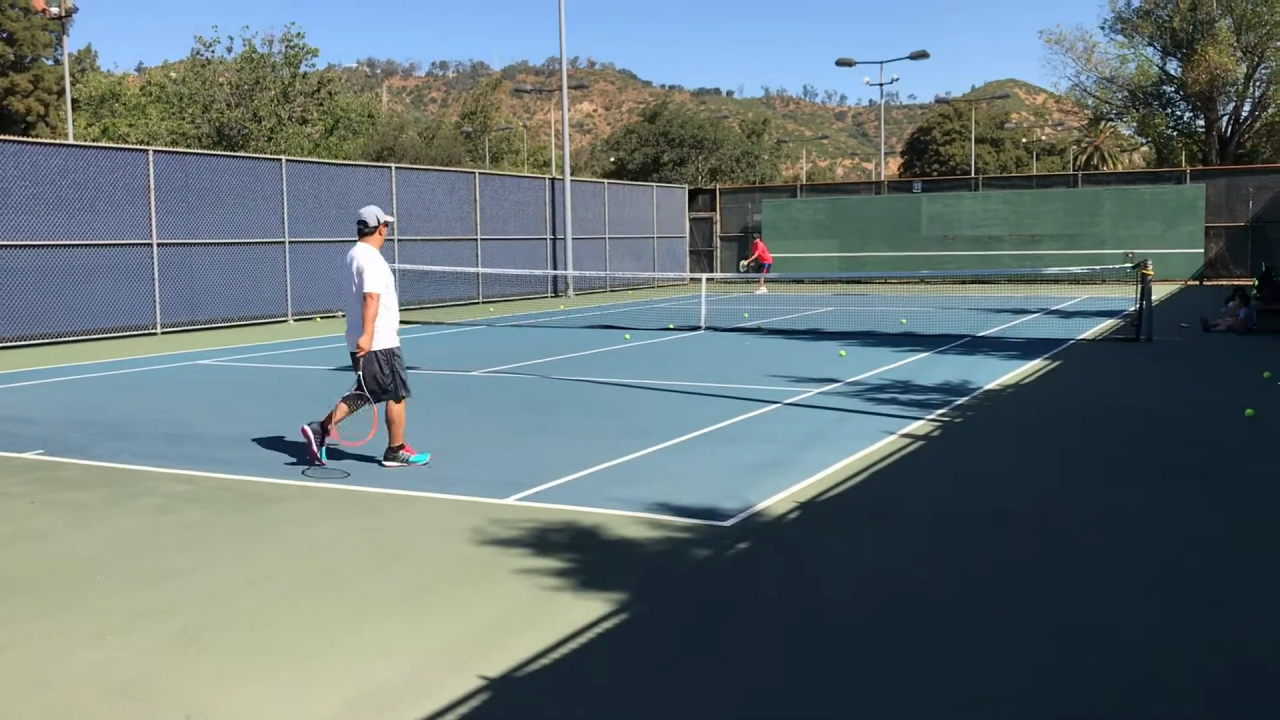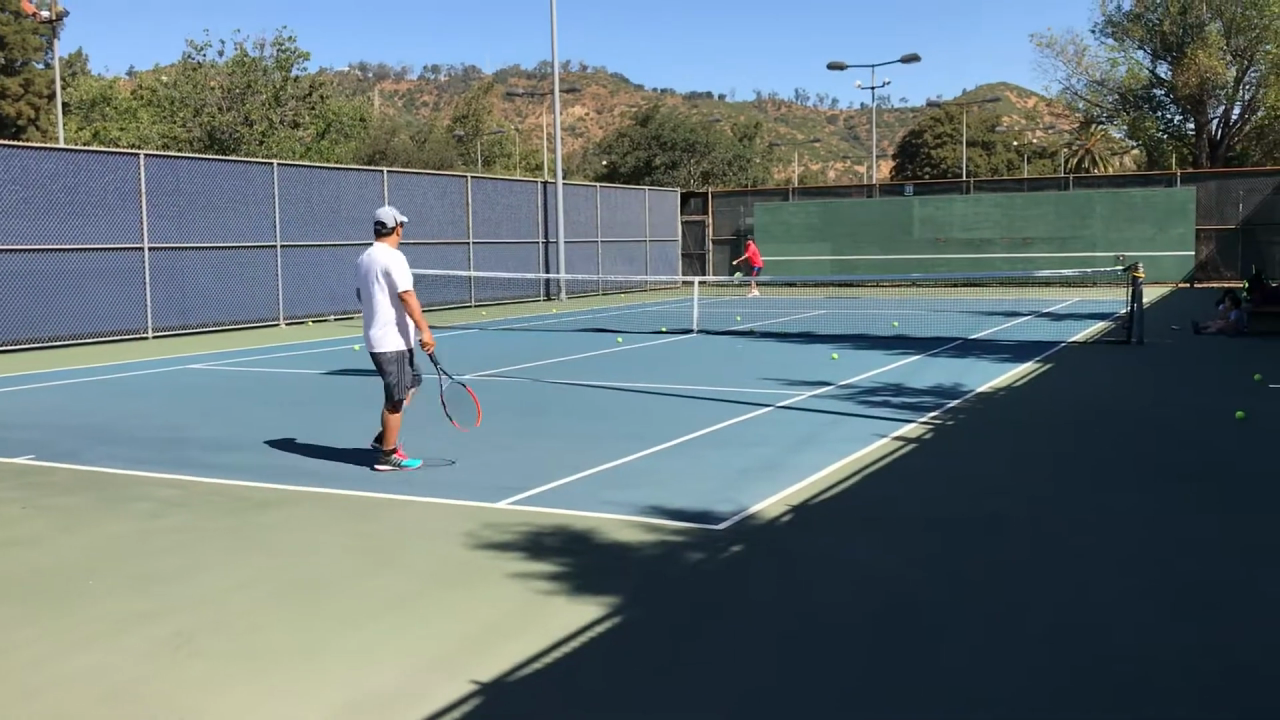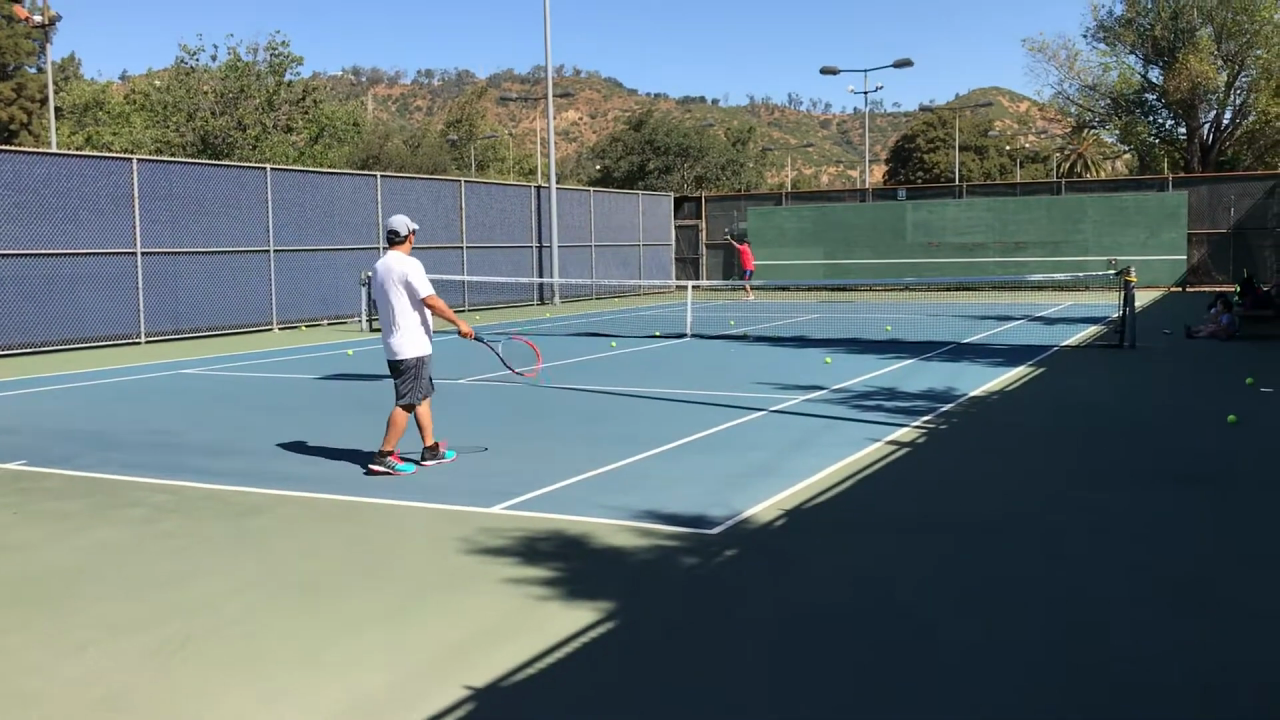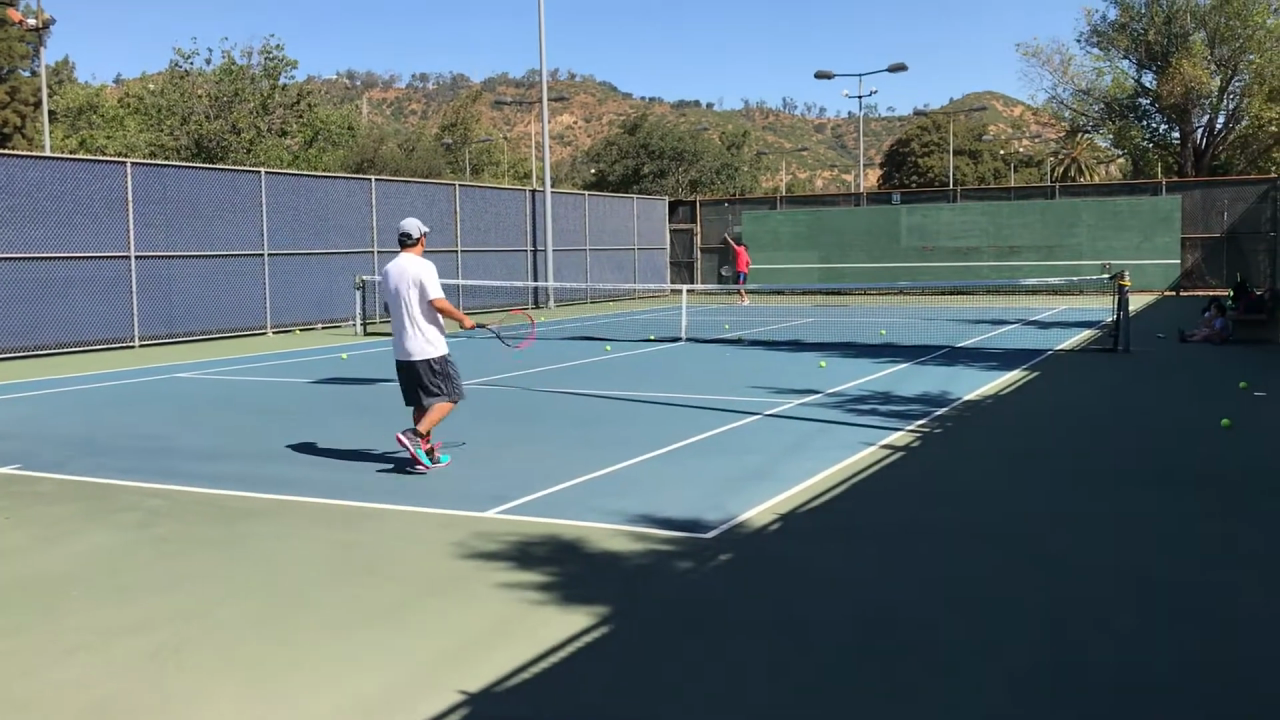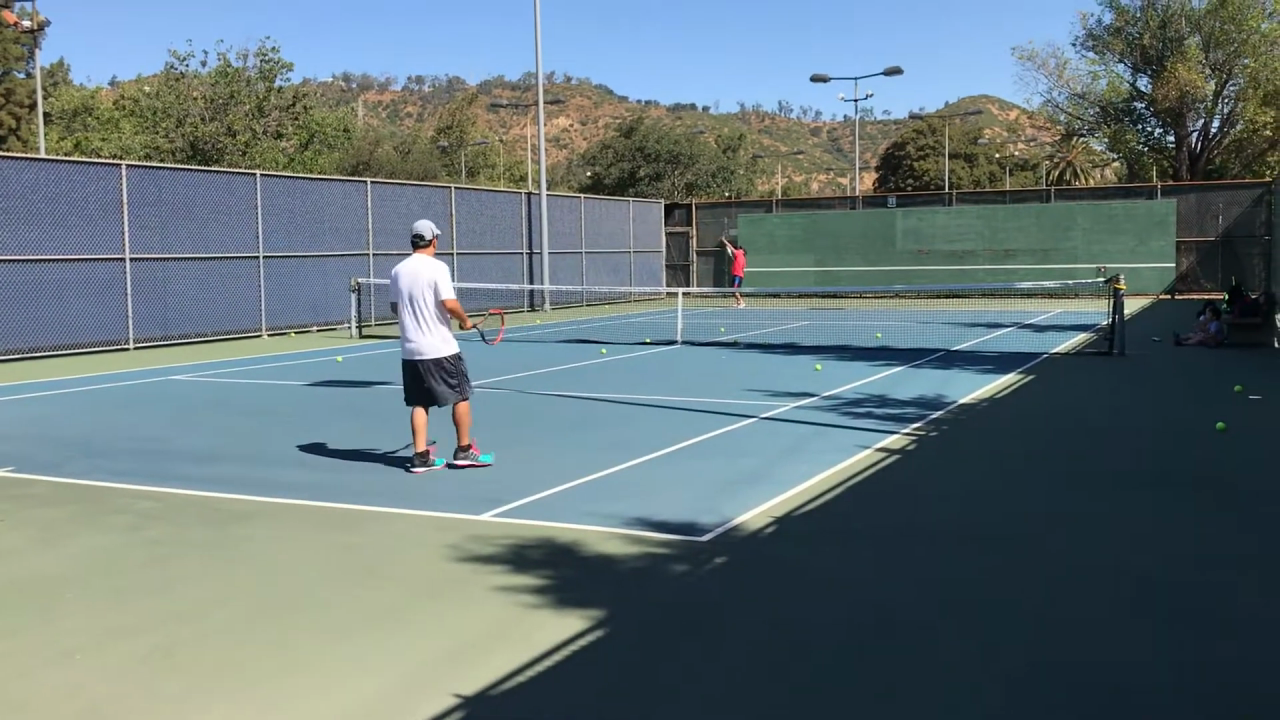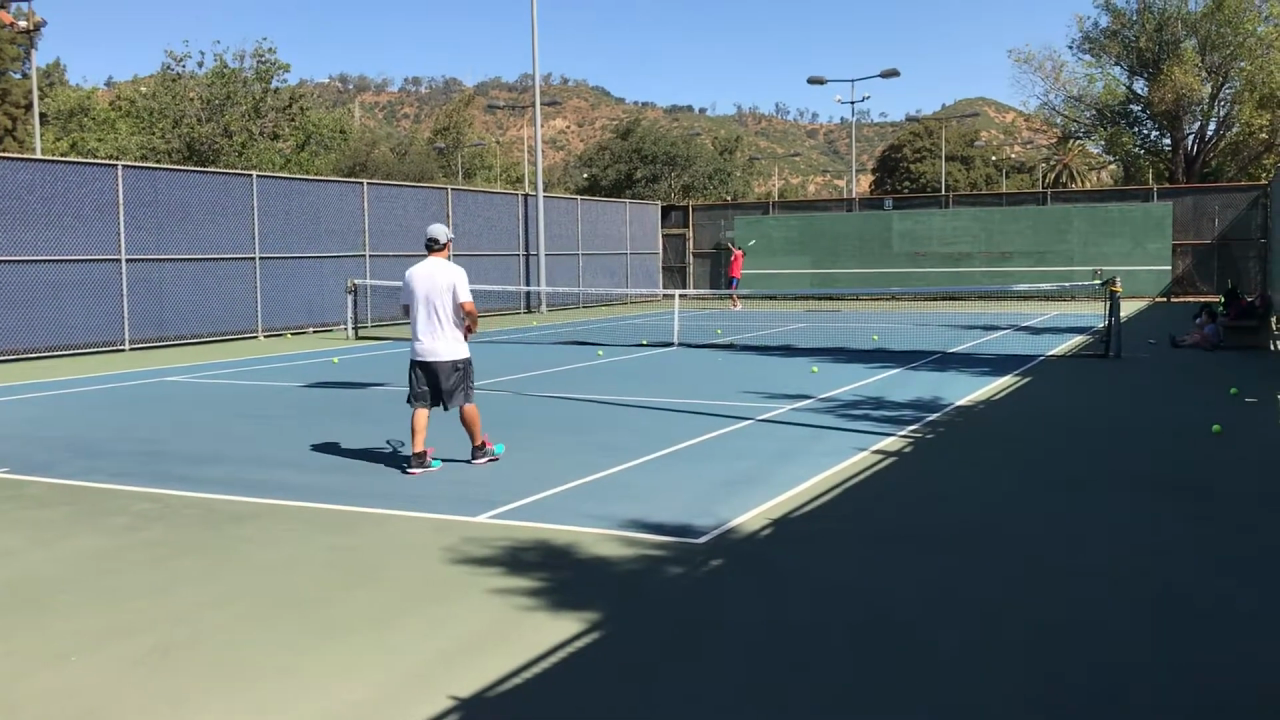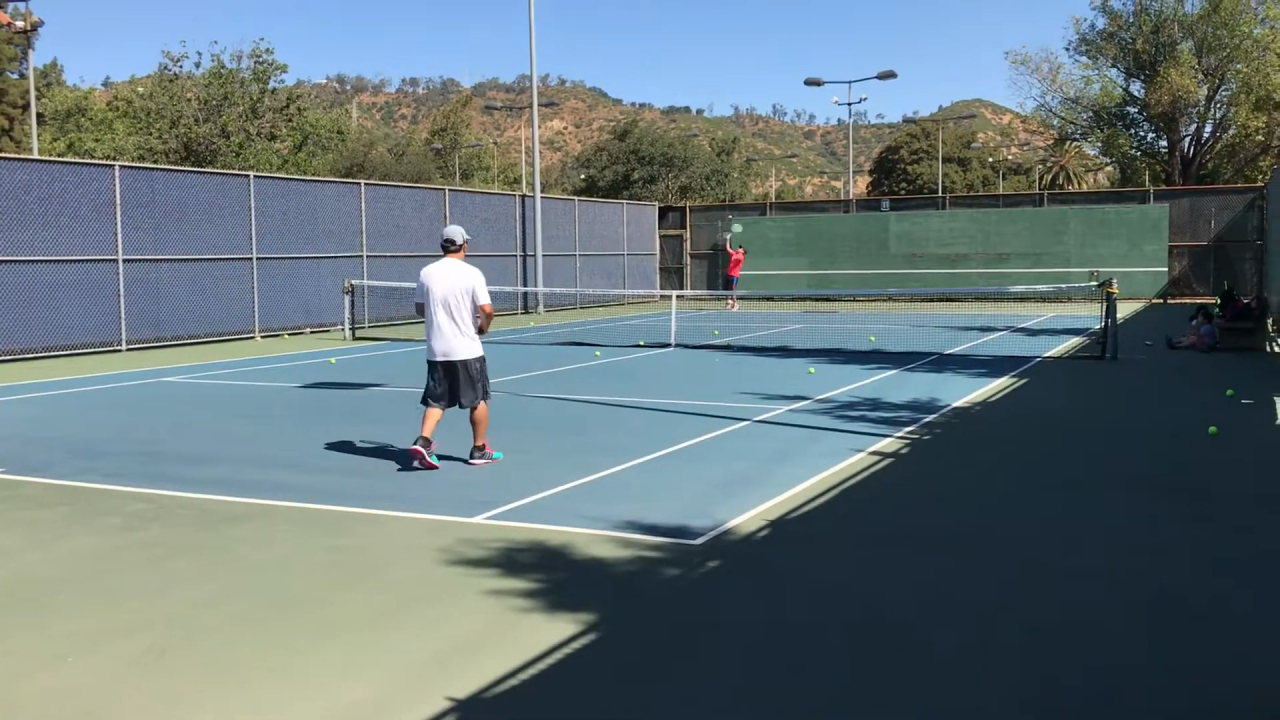
dt=0.2s
person 1, frame 1
left shoulder: (354, 254)
right shoulder: (372, 258)
right elbow: (371, 298)
right wrist: (368, 334)
left hip: (363, 341)
right hip: (380, 342)
left knee: (363, 394)
right knee: (397, 394)
left ankle: (320, 429)
right ankle: (396, 451)
person 1, frame 2
left shoulder: (365, 257)
right shoulder: (393, 257)
left elbow: (361, 295)
right elbow: (408, 297)
right wrist: (425, 330)
left hip: (377, 338)
right hip: (394, 341)
left knee: (407, 387)
right knee: (396, 397)
left ankle: (385, 438)
right ankle: (388, 454)
person 1, frame 3
left shoulder: (378, 267)
right shoulder: (409, 265)
right elbow: (431, 301)
right wrist: (459, 323)
left hip: (395, 345)
right hip: (413, 347)
left knee: (423, 396)
right knee: (407, 402)
left ankle: (431, 449)
right ankle: (385, 456)
person 1, frame 4
left shoulder: (388, 270)
right shoulder: (423, 266)
right elbow: (439, 303)
right wrist: (463, 319)
left hip: (403, 349)
right hip: (429, 348)
left knee: (423, 401)
right knee: (449, 397)
left ankle: (425, 453)
right ankle: (414, 435)
person 1, frame 5
left shoulder: (398, 270)
right shoulder: (437, 268)
left elbow: (395, 308)
right elbow: (450, 305)
right wrist: (464, 320)
left hip: (410, 350)
right hip: (440, 348)
left knee: (419, 404)
right knee: (461, 396)
left ankle: (421, 456)
right ankle: (464, 450)
person 1, frame 6
left shoulder: (411, 273)
right shoulder: (454, 271)
left elbow: (406, 310)
right elbow: (467, 308)
right wrist: (472, 324)
left hip: (421, 351)
right hip: (452, 351)
left knee: (421, 404)
right knee: (465, 401)
left ankle: (418, 457)
right ankle: (480, 448)
person 1, frame 7
left shoulder: (426, 273)
right shoulder: (472, 273)
left elbow: (420, 309)
right elbow: (487, 310)
right wrist: (484, 326)
left hip: (437, 351)
right hip: (467, 350)
left knee: (435, 402)
right knee: (479, 399)
left ankle: (423, 441)
right ankle: (479, 450)
